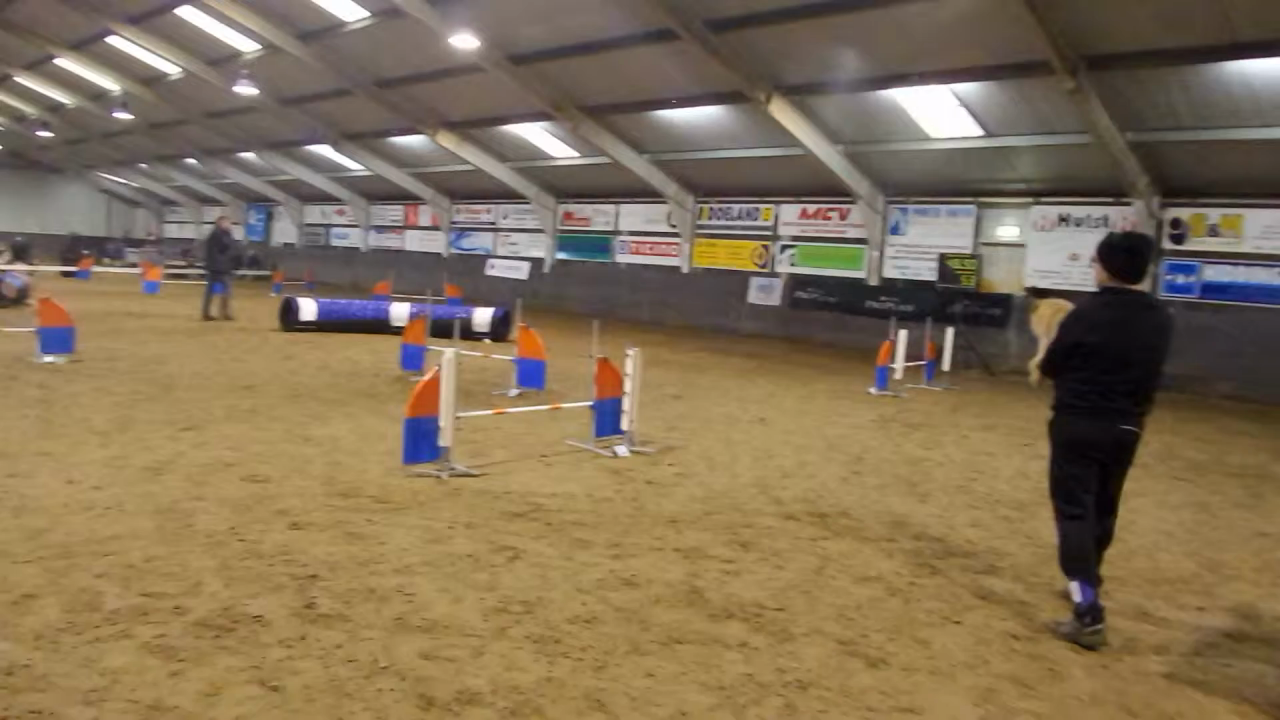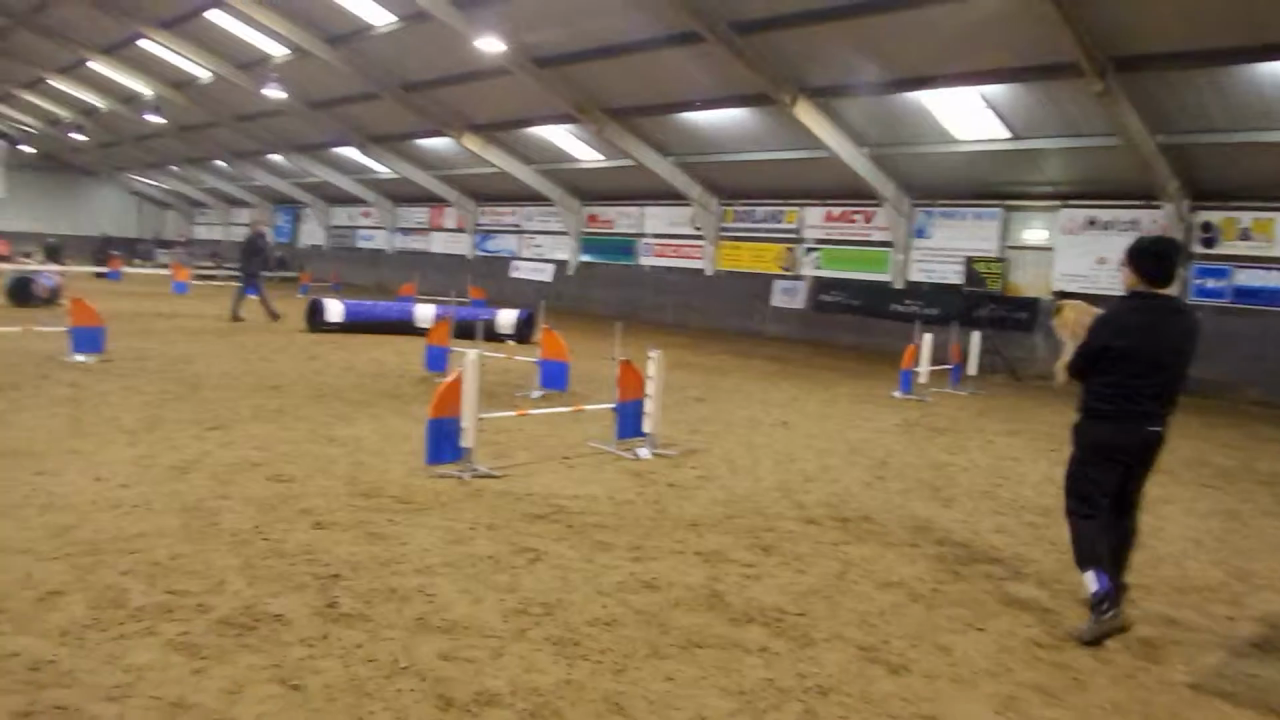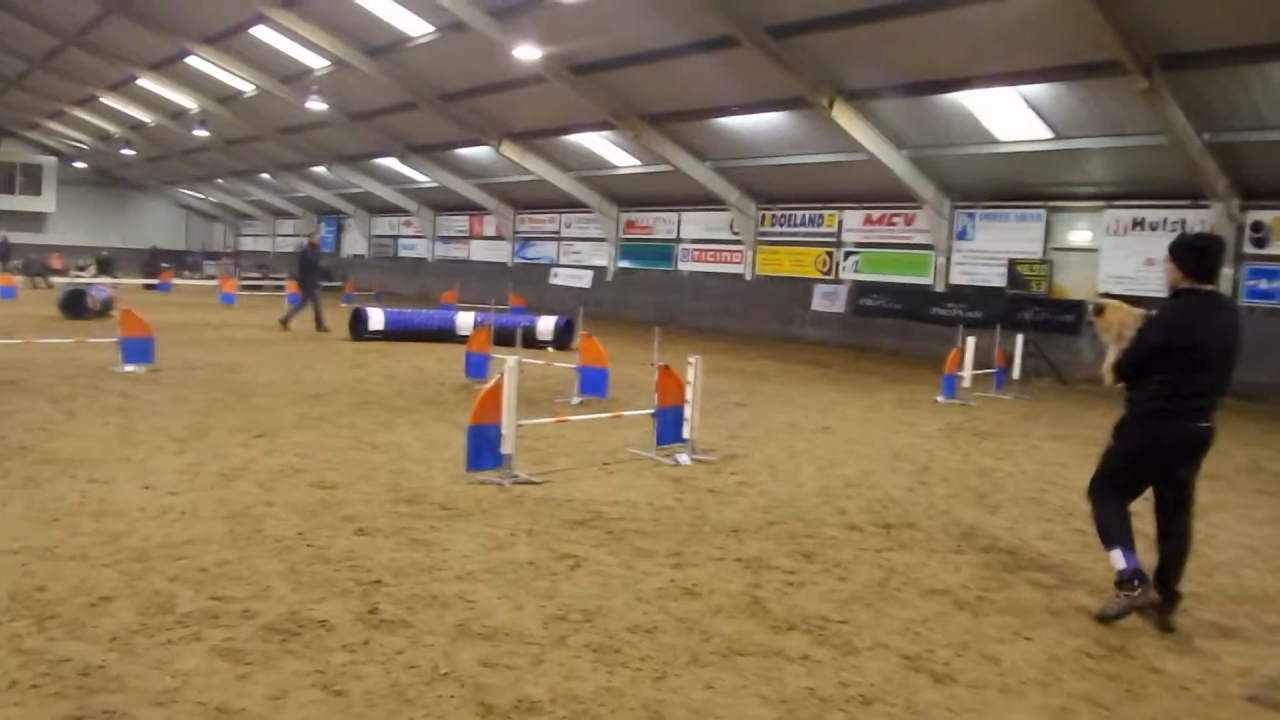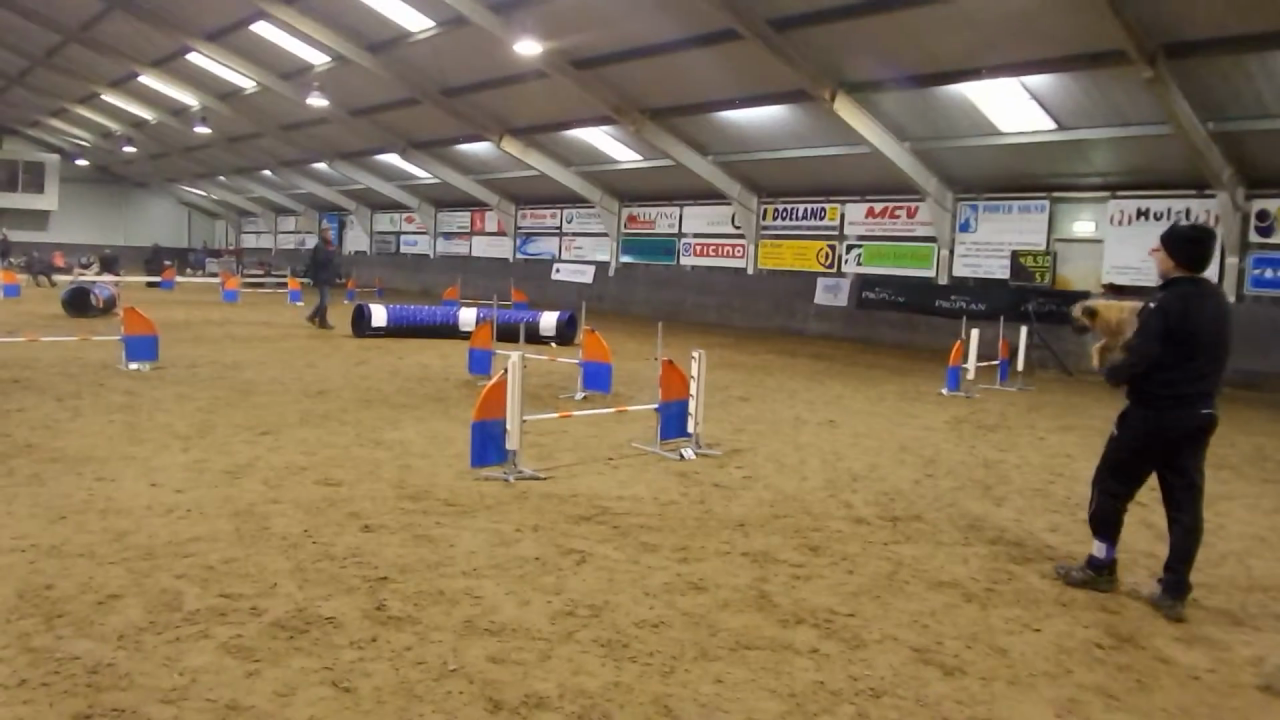
dt=0.2s
person 1, frame 1
left shoulder: (1087, 313)
right shoulder: (1160, 320)
left elbow: (1050, 366)
right elbow: (1148, 373)
left wrist: (1076, 369)
left hip: (1077, 426)
right hip: (1125, 430)
left knee: (1075, 514)
right knee: (1103, 513)
left ankle: (1088, 617)
right ankle: (1086, 590)
person 1, frame 2
left shoulder: (1117, 318)
right shoulder: (1186, 322)
left elbow: (1078, 369)
right elbow: (1172, 374)
left wrist: (1096, 365)
left hip: (1103, 429)
right hip: (1150, 432)
left knee: (1085, 512)
right knee: (1123, 512)
left ankle: (1105, 602)
right ankle: (1109, 594)
person 1, frame 3
left shoulder: (1169, 315)
right shoulder: (1228, 314)
left elbow: (1125, 369)
left wrist: (1121, 364)
left hip: (1151, 425)
right hip: (1197, 428)
left knee: (1106, 493)
right knee: (1176, 513)
left ankle: (1132, 582)
right ankle: (1163, 601)
person 1, frame 4
left shoulder: (1165, 304)
right shoulder: (1216, 301)
left elbow: (1139, 365)
left wrist: (1111, 371)
right wrist: (1131, 345)
left hip: (1154, 415)
right hip: (1200, 416)
left knee: (1111, 486)
right knee: (1185, 502)
left ankle: (1099, 567)
right ankle: (1174, 593)
